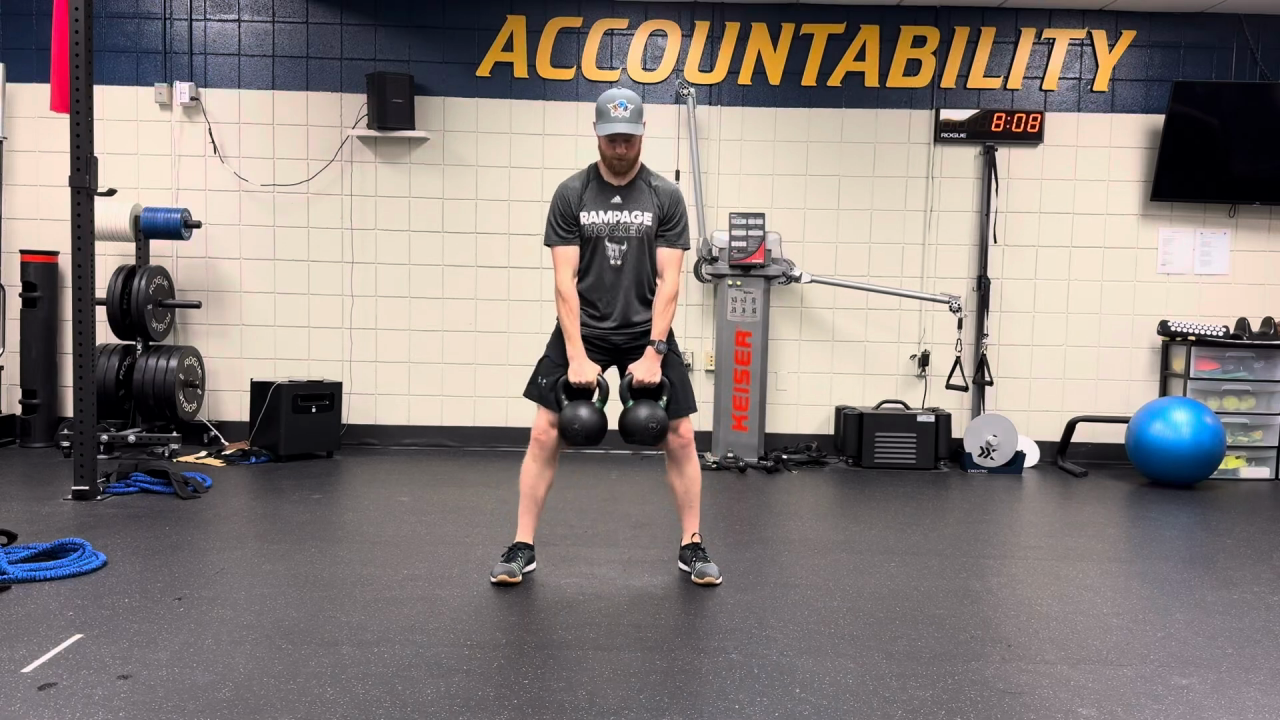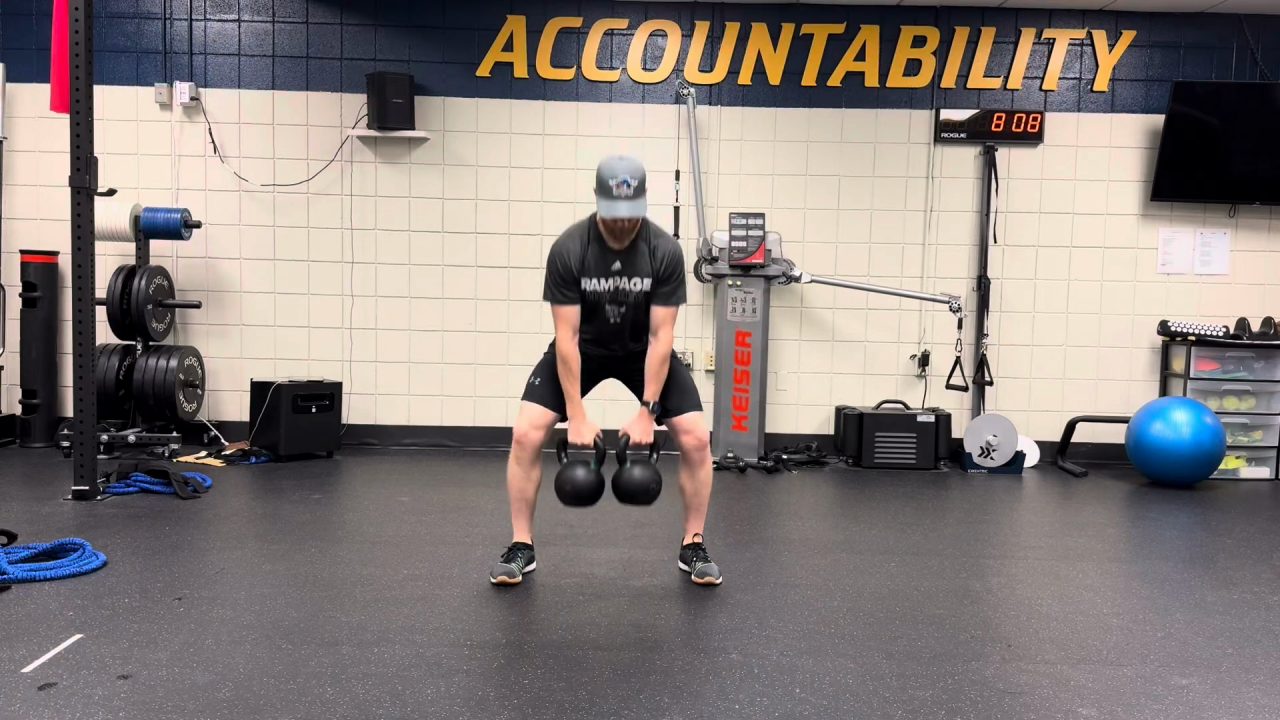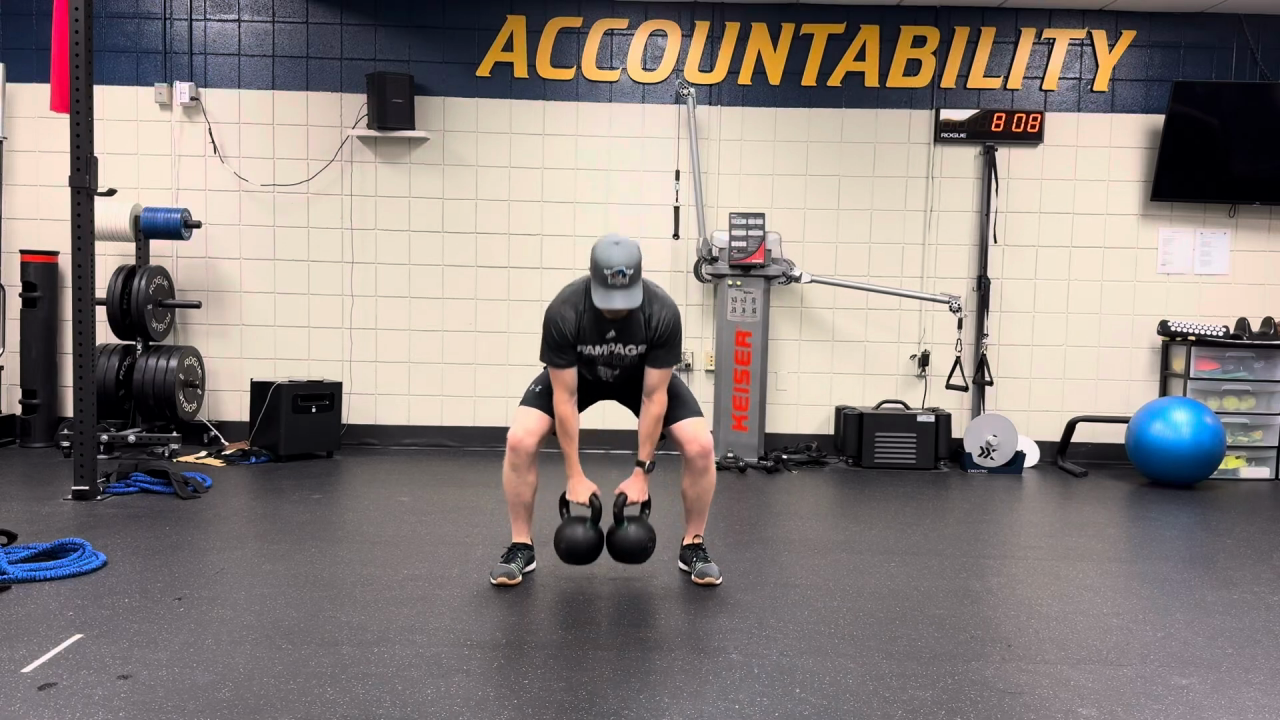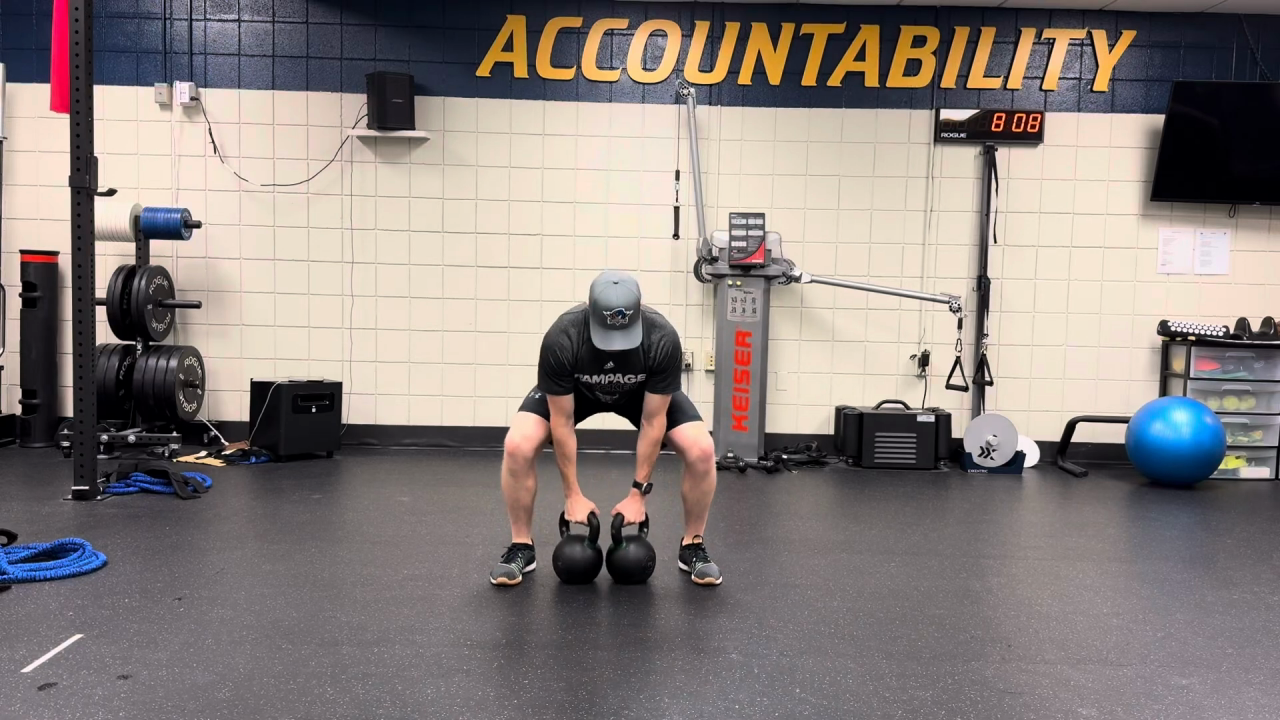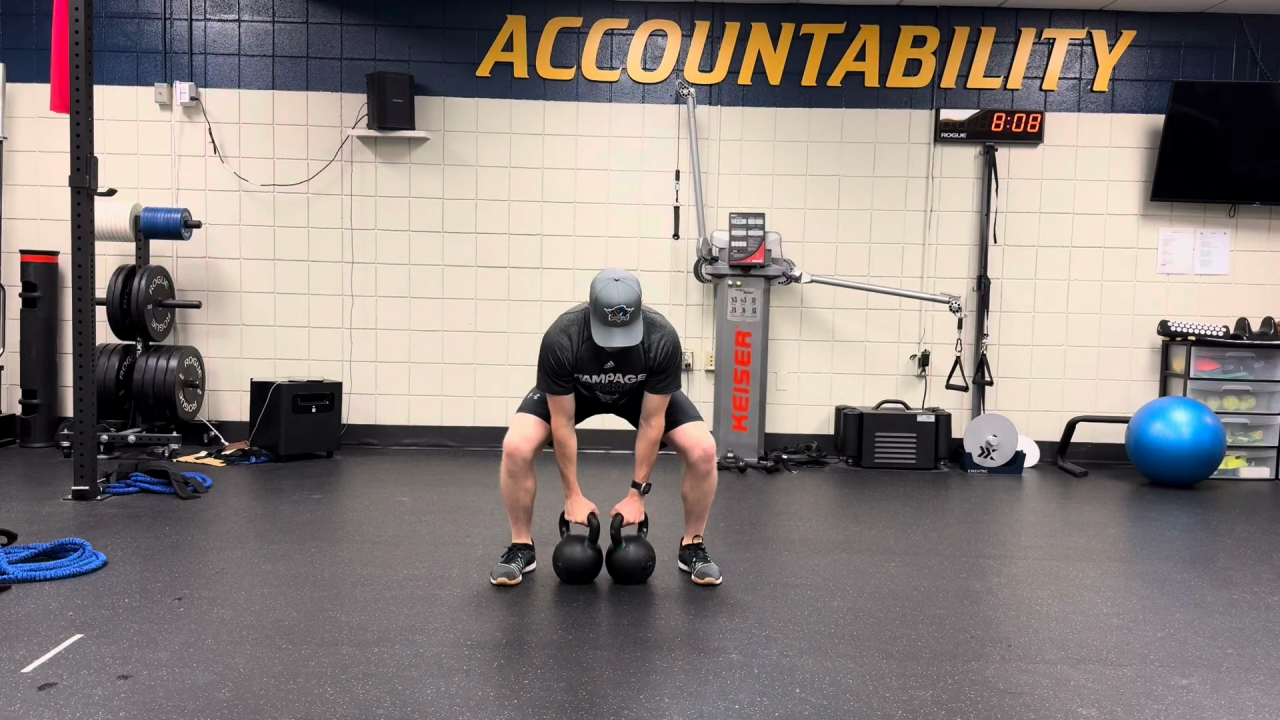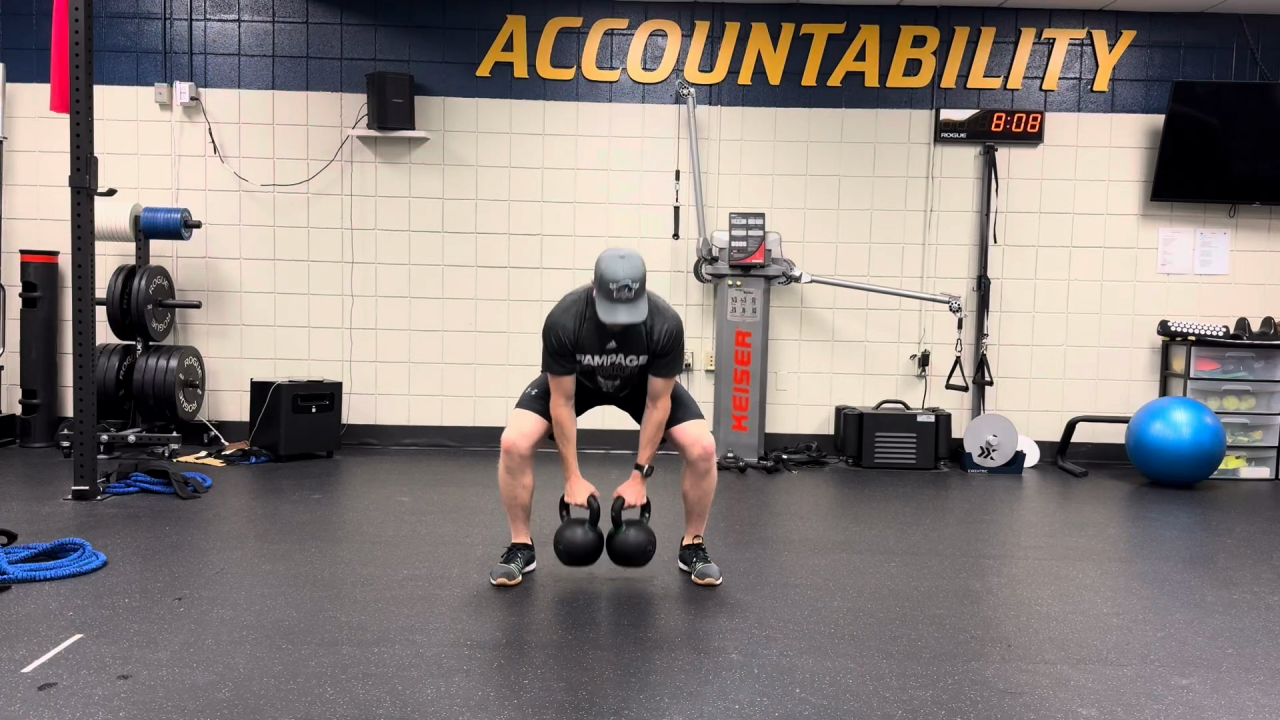
dt=0.3s
person 1, frame 1
left shoulder: (666, 196)
right shoulder: (571, 193)
left elbow: (669, 281)
right elbow: (565, 280)
left wrist: (654, 352)
right wrist: (576, 355)
left hip: (646, 334)
right hip: (583, 332)
left knee: (679, 438)
right knee: (545, 436)
left ankle: (692, 546)
right ankle: (522, 547)
person 1, frame 2
left shoulder: (666, 251)
right shoulder: (568, 249)
left elbow: (660, 336)
right elbow: (567, 338)
left wrist: (647, 411)
right wrist: (576, 415)
left hip: (642, 349)
right hip: (584, 348)
left knee: (695, 438)
right knee: (526, 434)
left ankle: (693, 547)
right ankle: (521, 547)
person 1, frame 3
left shoulder: (663, 312)
right shoulder: (563, 311)
left elbow: (654, 396)
right elbow: (564, 398)
left wrist: (641, 472)
right wrist: (575, 476)
left hip: (642, 379)
right hip: (577, 376)
left knee: (700, 445)
right knee: (521, 440)
left ankle: (693, 546)
right ankle: (521, 547)
person 1, frame 4
left shoulder: (663, 340)
right shoulder: (561, 339)
left elbow: (654, 422)
right elbow: (561, 423)
left wrist: (638, 494)
right wrist: (573, 495)
left hip: (643, 392)
right hip: (575, 391)
left knee: (700, 450)
right knee: (518, 446)
left ankle: (693, 547)
right ankle: (521, 547)
person 1, frame 5
left shoulder: (663, 339)
right shoulder: (561, 338)
left elbow: (652, 421)
right elbow: (562, 422)
left wrist: (637, 494)
right wrist: (573, 496)
left hip: (643, 393)
right hip: (575, 391)
left knee: (703, 450)
right knee: (517, 447)
left ankle: (693, 546)
right ankle: (521, 547)
person 1, frame 6
left shoulder: (665, 323)
right shoulder: (564, 320)
left elbow: (658, 403)
right elbow: (562, 402)
left wrist: (639, 477)
right wrist: (573, 481)
left hip: (642, 385)
right hip: (577, 381)
left knee: (702, 448)
right knee: (515, 444)
left ankle: (693, 547)
right ankle: (520, 548)
